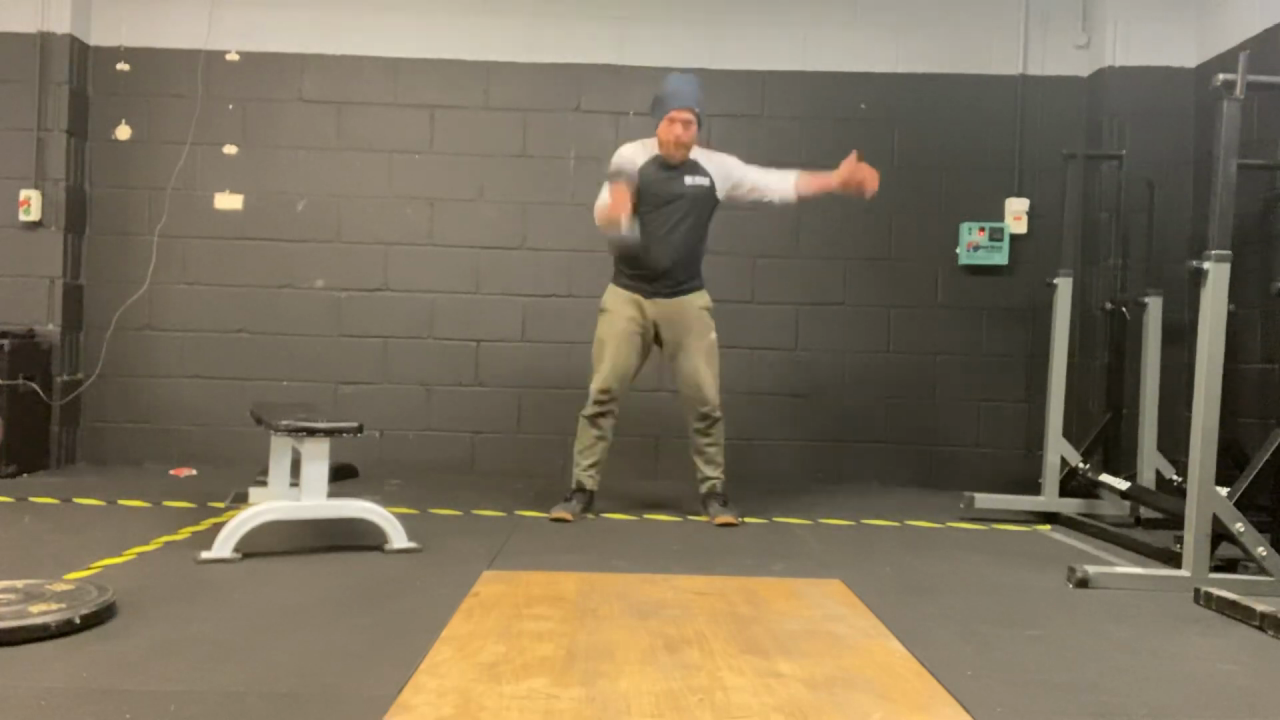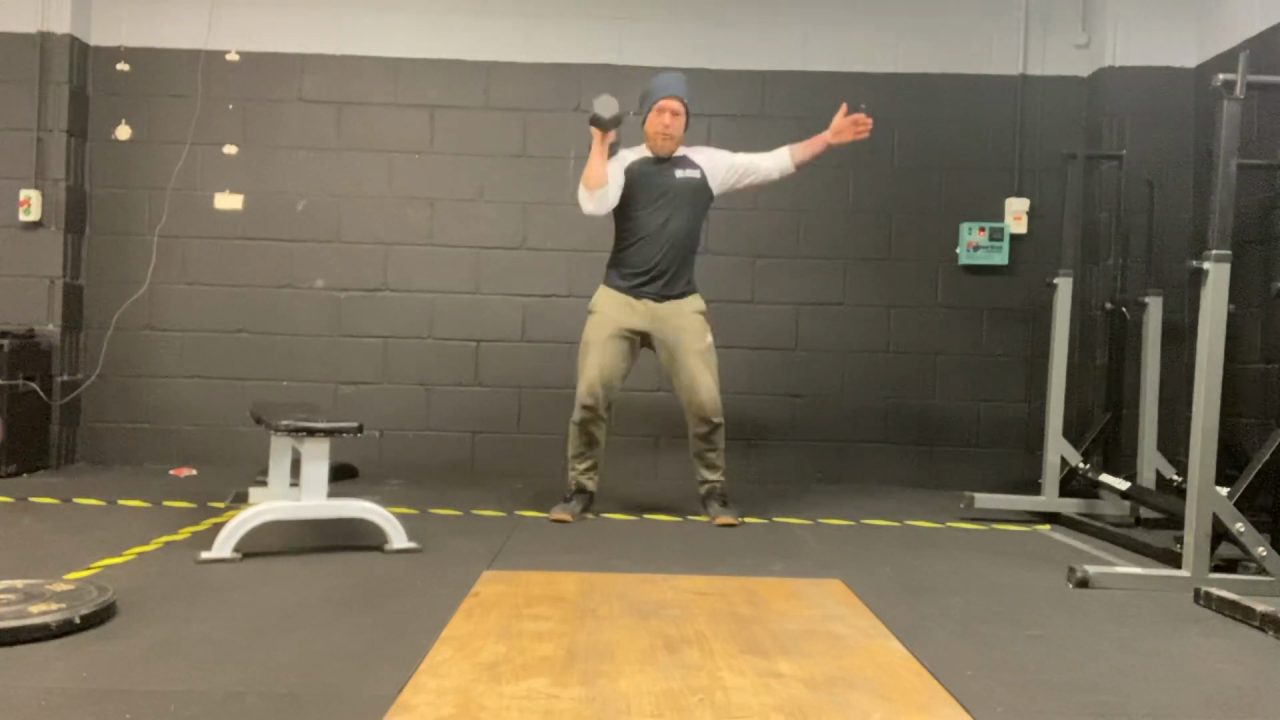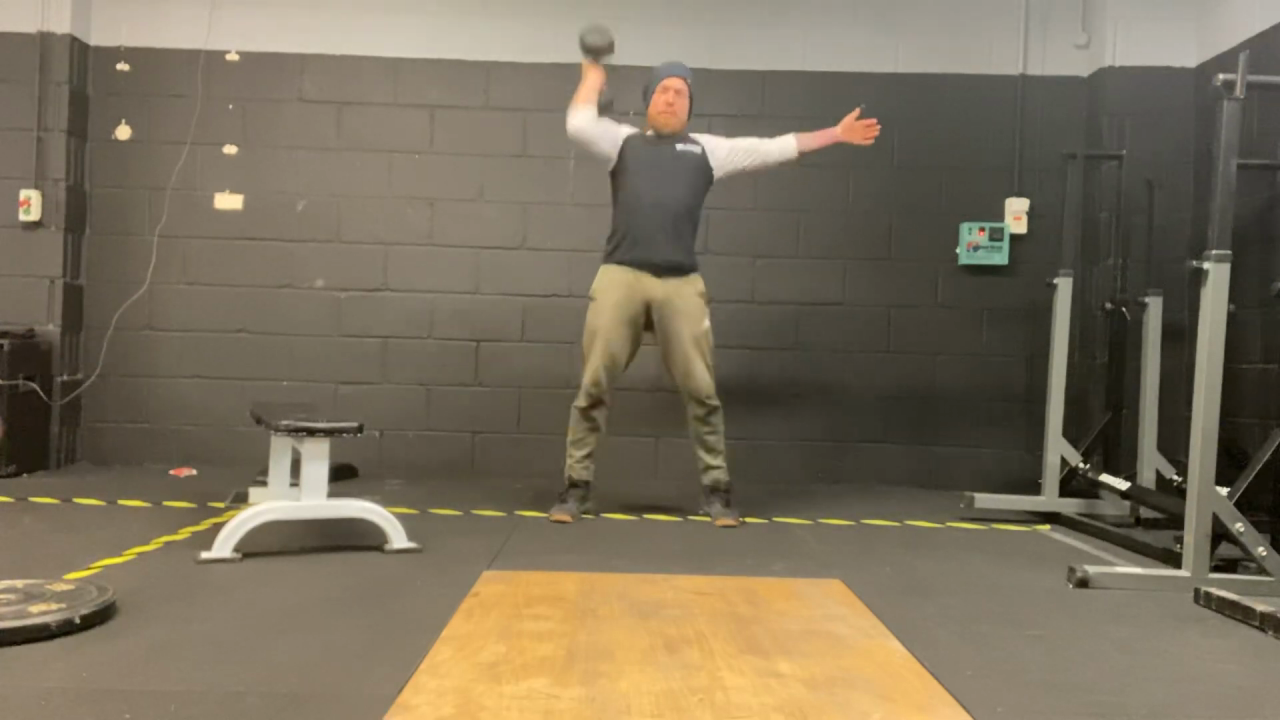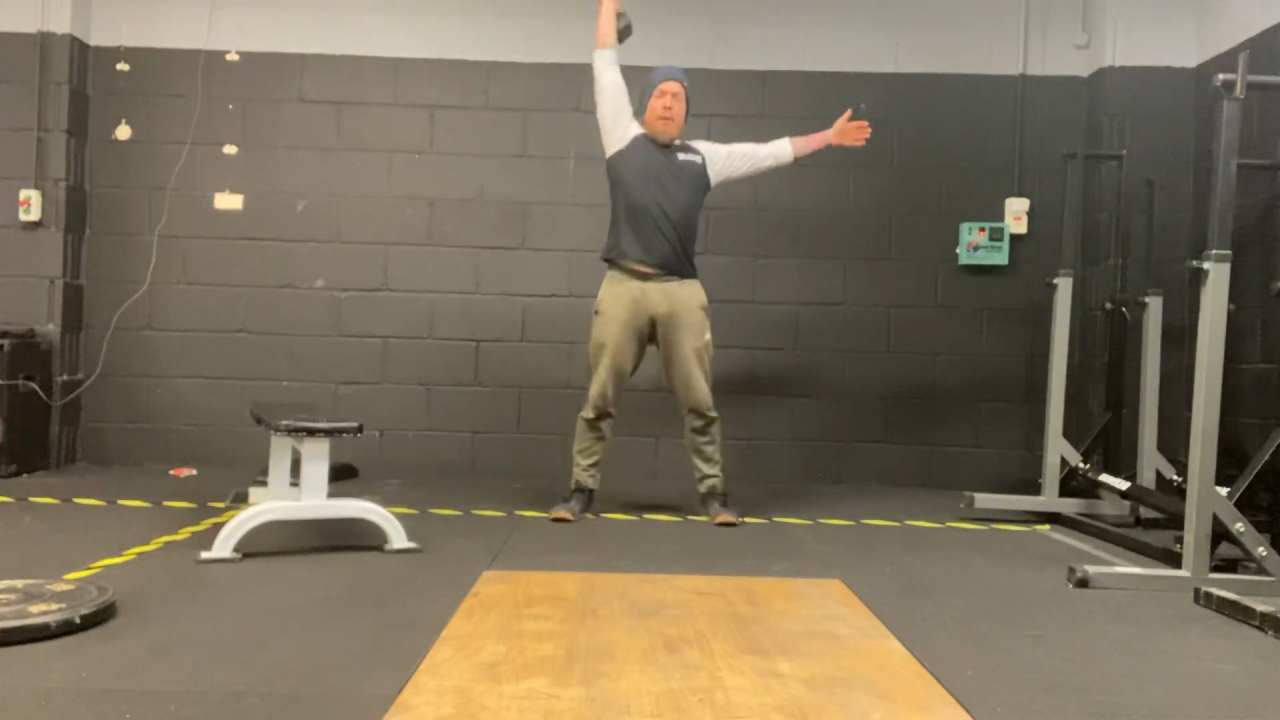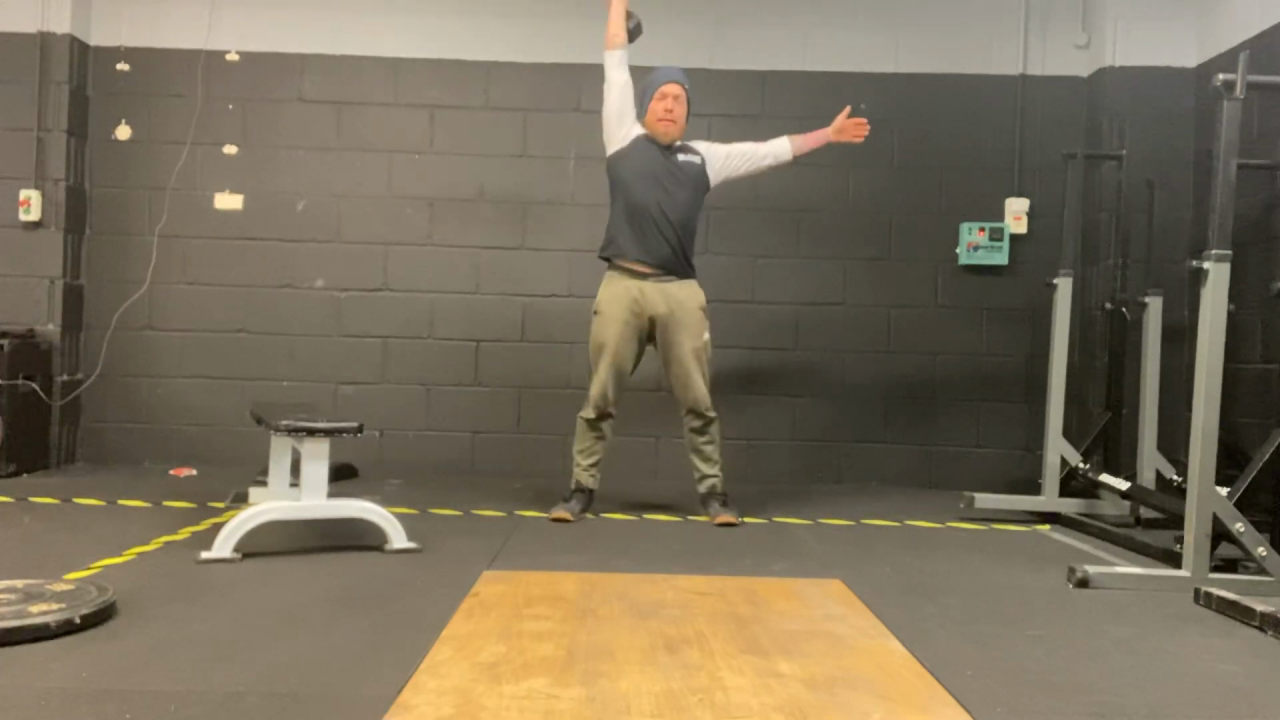
dt=0.3s
person 1, frame 1
left shoulder: (715, 166)
right shoulder: (632, 157)
left elbow: (776, 184)
right elbow: (603, 211)
left wrist: (834, 180)
right wrist: (613, 207)
left hip: (687, 301)
right hip: (628, 297)
left knee: (704, 400)
right knee: (602, 393)
left ankle: (713, 493)
right ankle: (581, 489)
person 1, frame 2
left shoulder: (706, 163)
right shoulder: (623, 163)
left elbow: (771, 163)
right elbow: (593, 204)
left wrist: (827, 138)
right wrist: (600, 146)
left hip: (679, 303)
right hip: (617, 299)
left knee: (706, 403)
right knee: (590, 395)
left ankle: (713, 493)
right ankle: (580, 490)
person 1, frame 3
left shoulder: (705, 148)
right shoulder: (624, 140)
left elbow: (772, 149)
right elbow: (578, 125)
left wrist: (835, 134)
right wrist: (592, 78)
left hip: (680, 285)
right hip: (619, 279)
left knee: (701, 391)
right knee: (593, 386)
left ankle: (716, 489)
right ankle: (576, 486)
person 1, frame 4
left shoulder: (704, 156)
right shoulder: (623, 139)
left elbow: (771, 153)
right elbow: (606, 69)
left wrist: (828, 136)
left hip: (682, 293)
right hip: (623, 288)
left knee: (698, 402)
right knee: (600, 397)
left ankle: (712, 492)
right ankle: (581, 489)
person 1, frame 5
left shoulder: (704, 157)
right shoulder: (624, 138)
left elbow: (770, 152)
right elbow: (614, 67)
left wrist: (828, 134)
left hip: (681, 293)
right hip: (622, 287)
left knee: (697, 401)
right knee: (600, 396)
left ankle: (712, 491)
right ankle: (581, 488)
